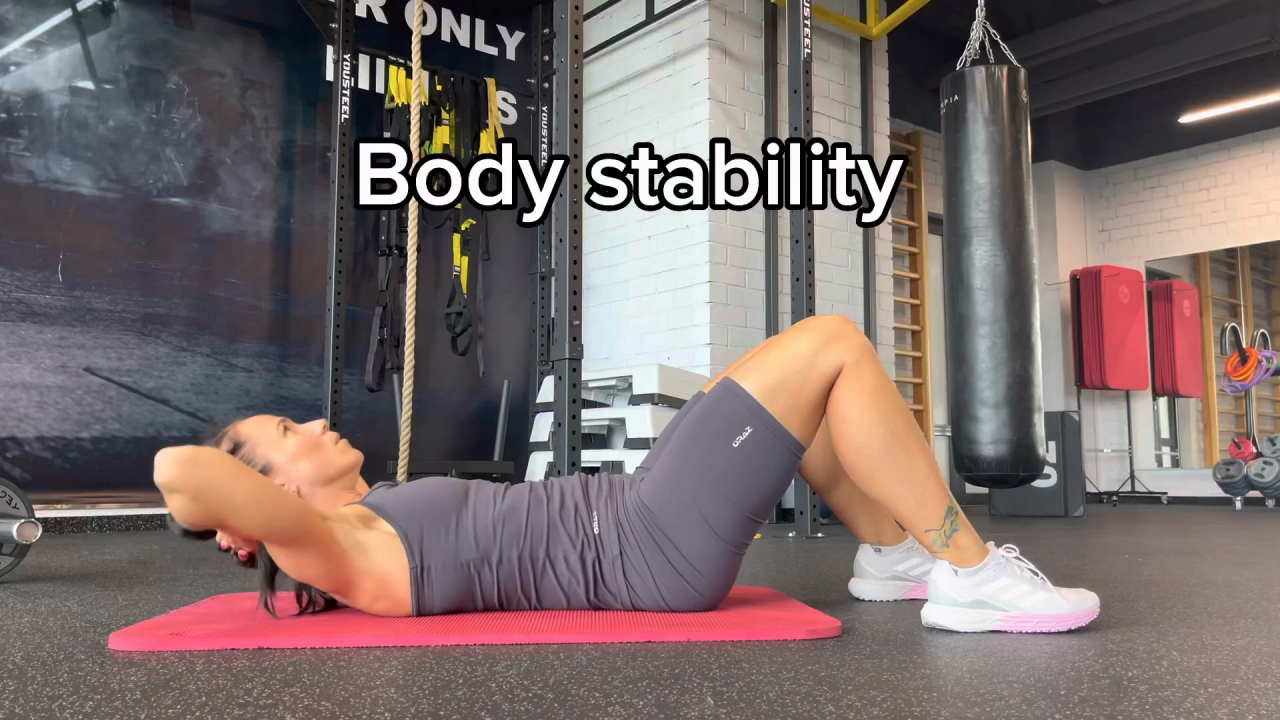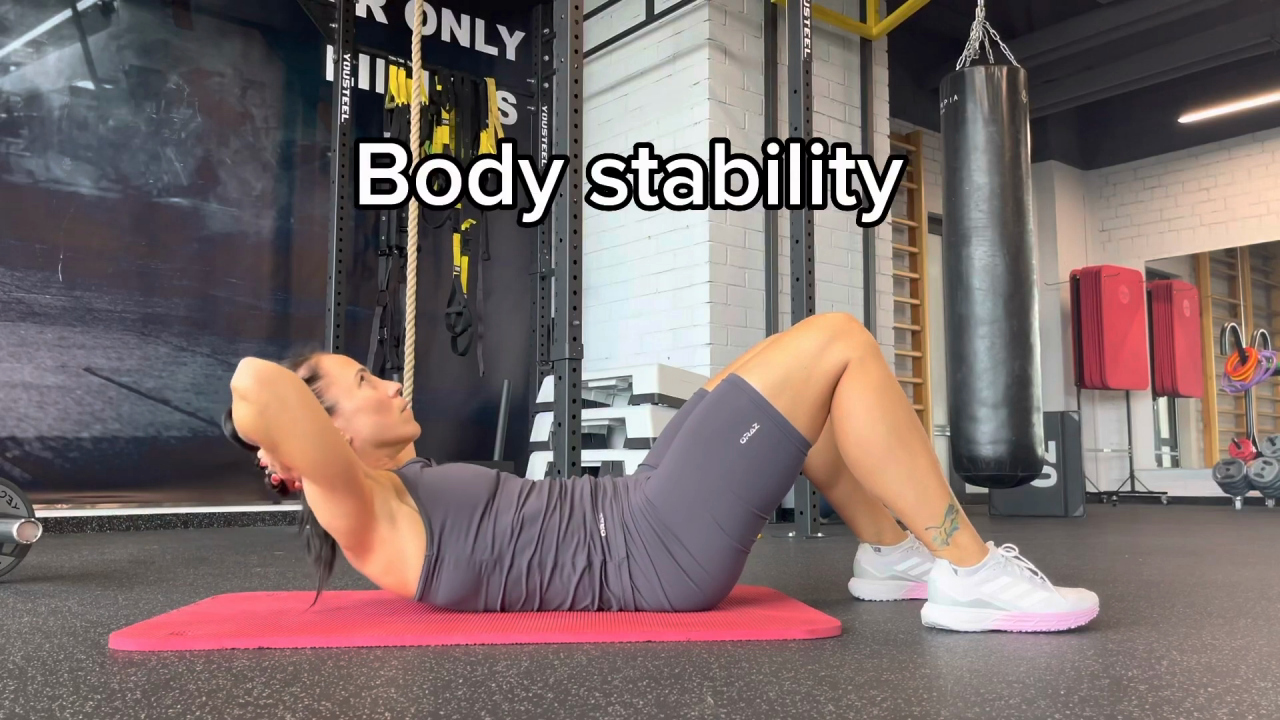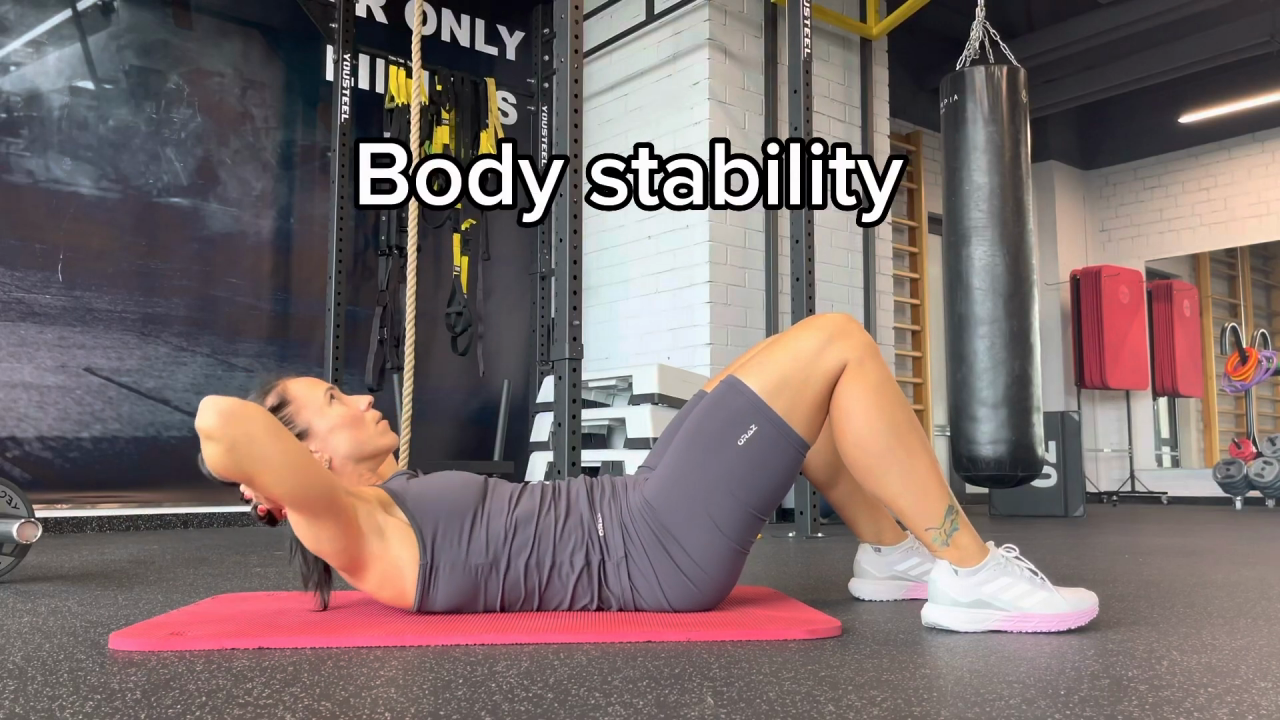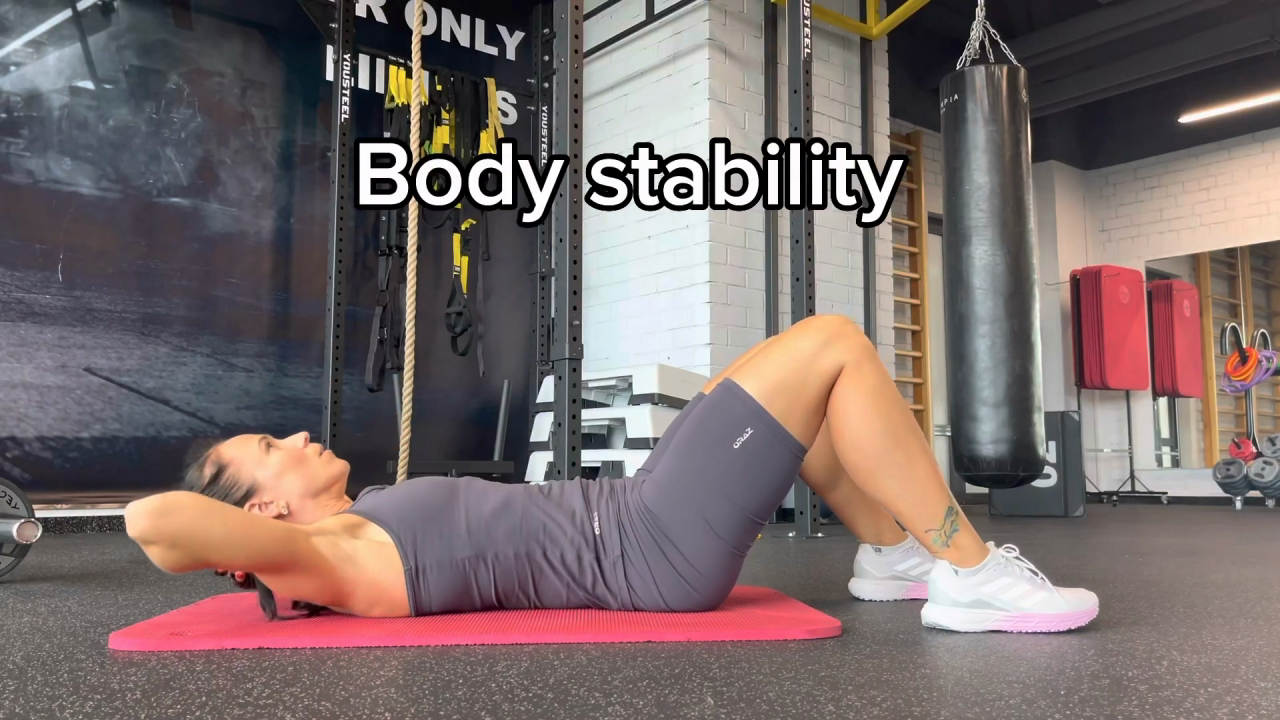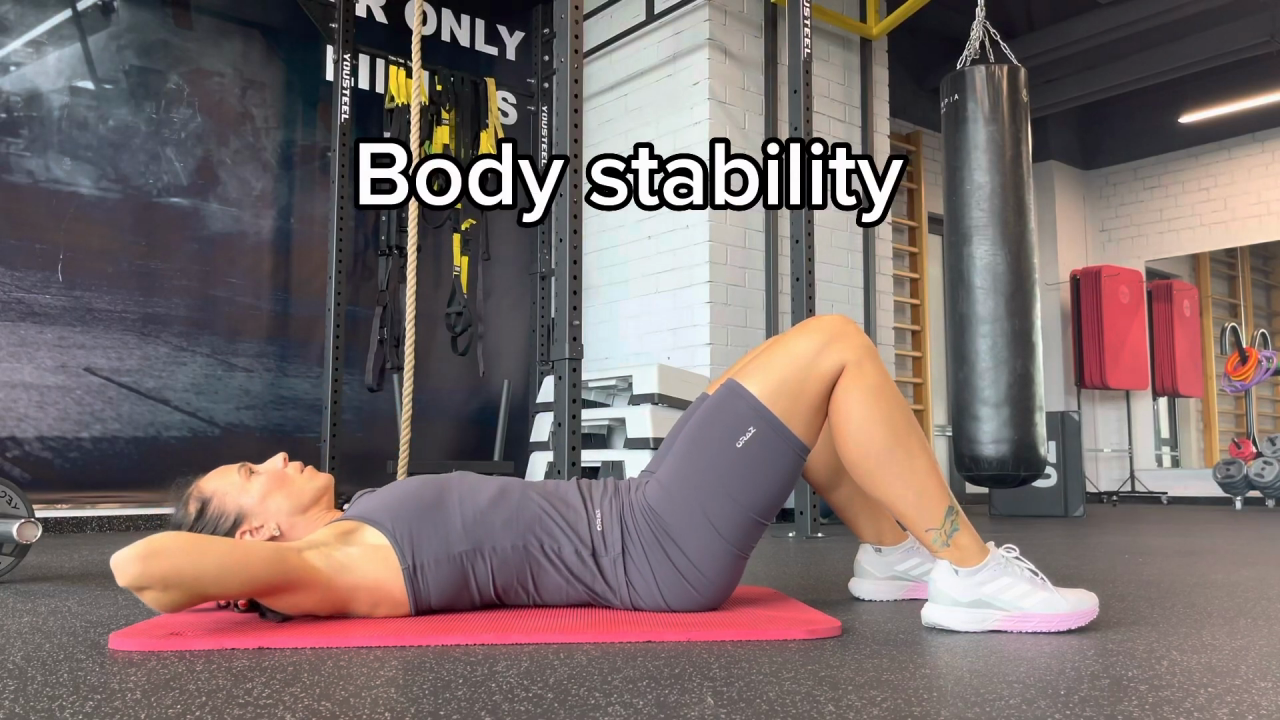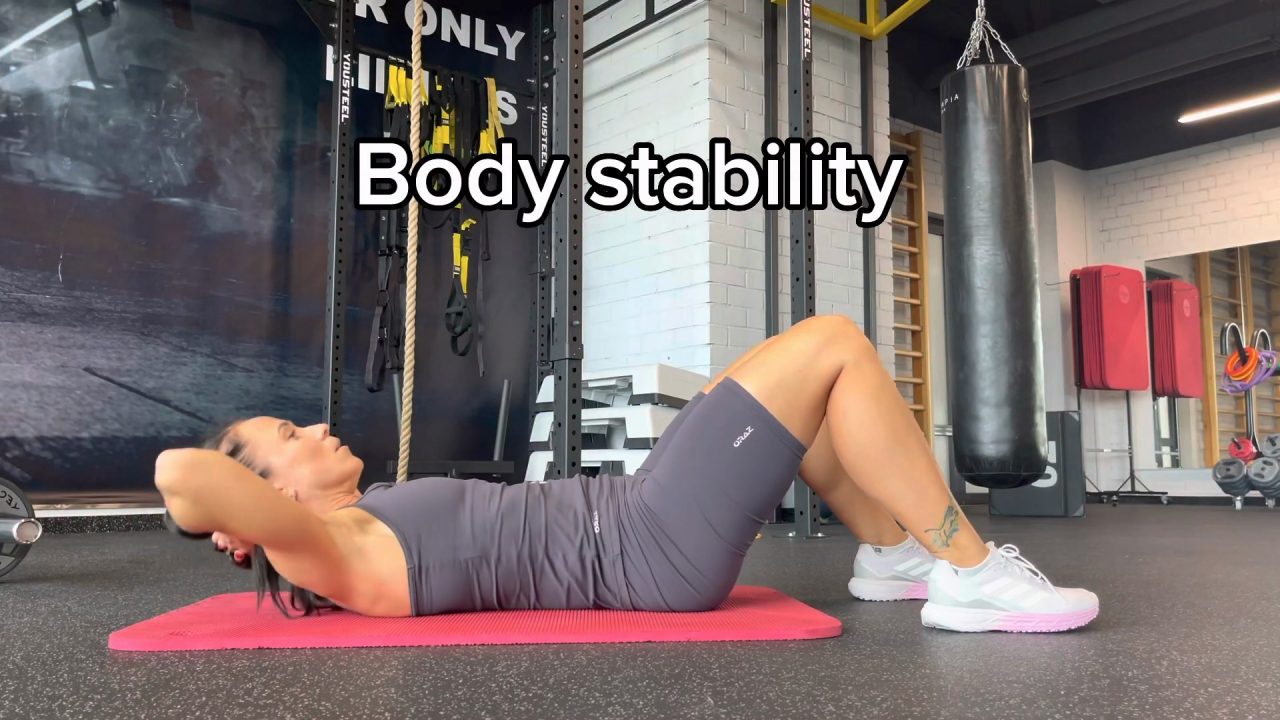
dt=0.4s
person 1, frame 1
left shoulder: (368, 524)
right shoulder: (347, 552)
right elbow: (179, 473)
right wrist: (232, 512)
left hip: (633, 522)
right hip: (656, 553)
left knee: (811, 373)
right knee: (836, 346)
left ankle: (890, 555)
right ankle: (971, 576)
person 1, frame 2
left shoulder: (399, 493)
right shoulder: (369, 515)
right elbow: (256, 385)
right wrist: (285, 448)
left hip: (639, 524)
right hip: (658, 556)
left knee: (814, 374)
right knee: (841, 343)
left ankle: (891, 556)
right ankle: (971, 576)
person 1, frame 3
left shoulder: (385, 510)
right shoulder: (360, 537)
right elbow: (217, 419)
right wrist: (264, 469)
left hip: (640, 522)
right hip: (658, 553)
left knee: (811, 373)
right knee: (840, 343)
left ankle: (892, 556)
right ankle: (973, 576)
person 1, frame 4
left shoulder: (361, 528)
right shoulder: (339, 562)
right elbow: (150, 520)
right wrist: (250, 550)
left hip: (635, 519)
right hip: (658, 551)
left knee: (807, 371)
right knee: (836, 344)
left ankle: (890, 556)
right ankle: (973, 576)
person 1, frame 5
left shoulder: (351, 536)
right shoulder: (333, 569)
right elbow: (140, 566)
right wrist: (210, 566)
left hip: (636, 518)
right hip: (661, 551)
left knee: (808, 373)
right knee: (837, 344)
left ankle: (892, 556)
right ankle: (971, 575)
person 1, frame 6
left shoulder: (361, 525)
right shoulder: (339, 556)
right elbow: (181, 472)
right wrist: (230, 518)
left hip: (632, 521)
right hip: (655, 551)
left knee: (808, 379)
right knee: (835, 345)
left ankle: (890, 555)
right ankle: (971, 576)
